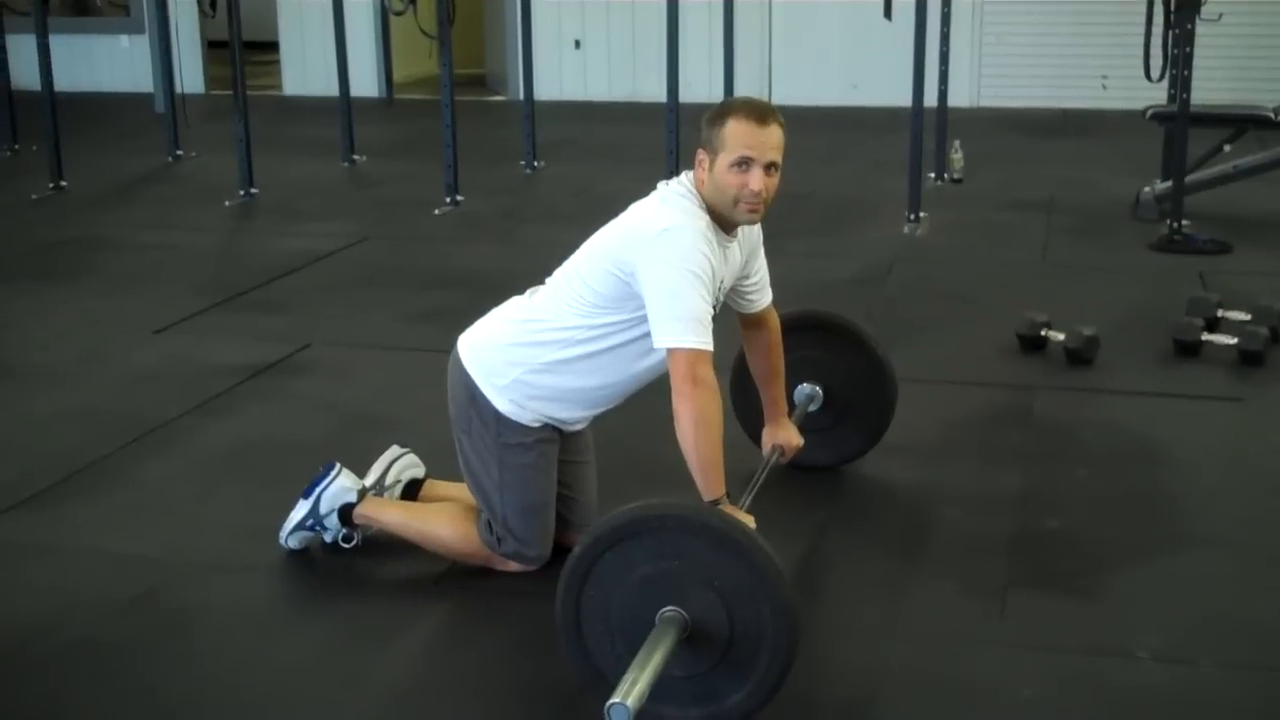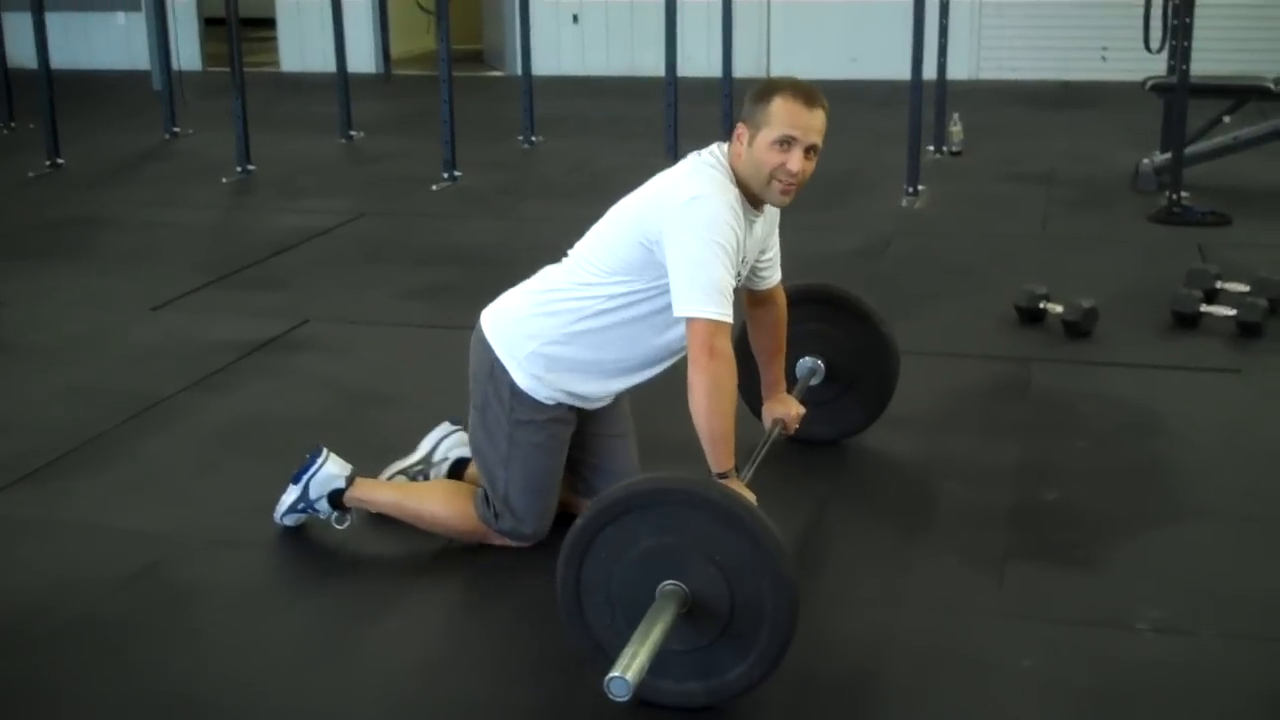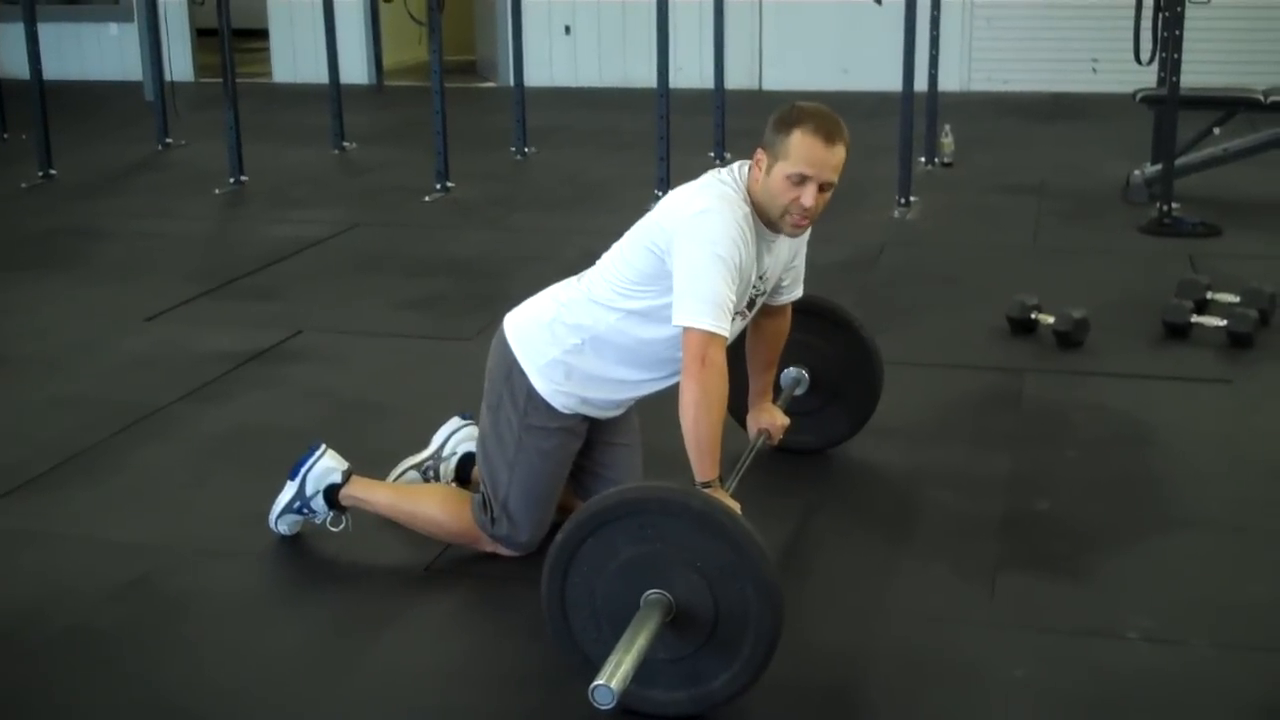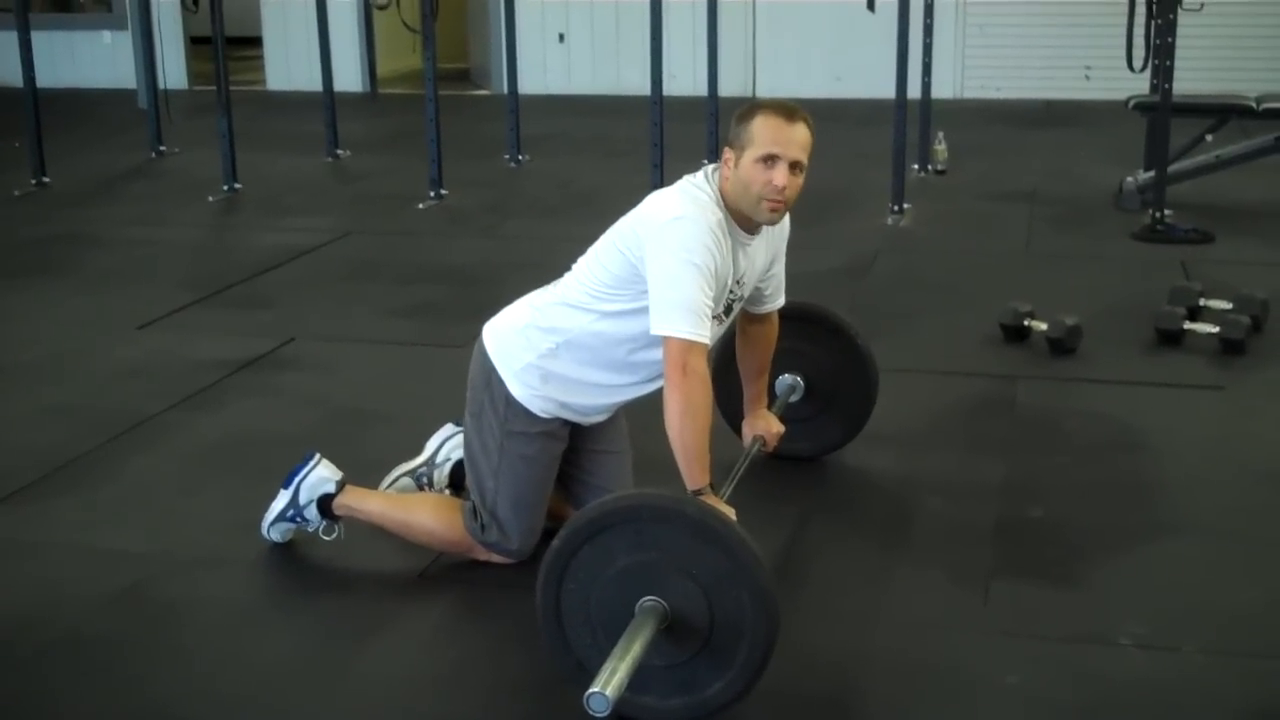
dt=1s
person 1, frame 1
left shoulder: (739, 221)
right shoulder: (677, 236)
left elbow: (759, 318)
right elbow: (691, 383)
left wrist: (777, 418)
right wrist: (718, 507)
left hip: (545, 385)
right hip: (504, 385)
left knee: (570, 532)
right knee: (519, 552)
left ankle: (407, 488)
right ankle: (350, 504)
person 1, frame 2
left shoulder: (758, 191)
right shoulder: (705, 205)
left elbow: (765, 295)
right elbow: (709, 352)
left wrist: (776, 392)
right wrist: (724, 479)
left hip: (581, 367)
right hip: (530, 362)
right knee: (515, 527)
left ankle: (459, 462)
right ankle: (340, 486)
person 1, frame 3
left shoulder: (790, 214)
right shoulder: (713, 219)
left elbow: (772, 306)
right elbow: (703, 361)
left wrist: (761, 400)
right wrist: (708, 489)
left hip: (597, 380)
right hip: (547, 368)
right knee: (508, 535)
left ankle: (467, 456)
right ankle: (336, 485)
person 1, frame 4
left shoulder: (769, 219)
right shoulder: (686, 225)
left elbow: (759, 314)
right elbow: (685, 369)
left wrist: (755, 409)
right wrist: (700, 496)
left hip: (583, 387)
right hip: (529, 375)
right knee: (502, 544)
left ankle: (461, 461)
right ankle: (328, 494)
